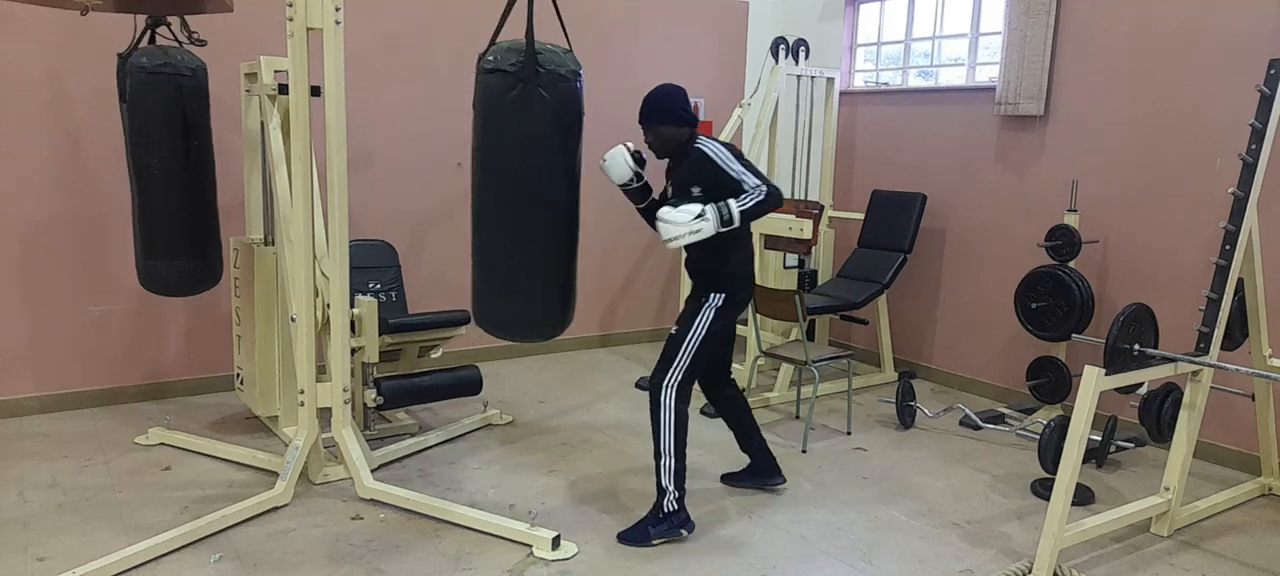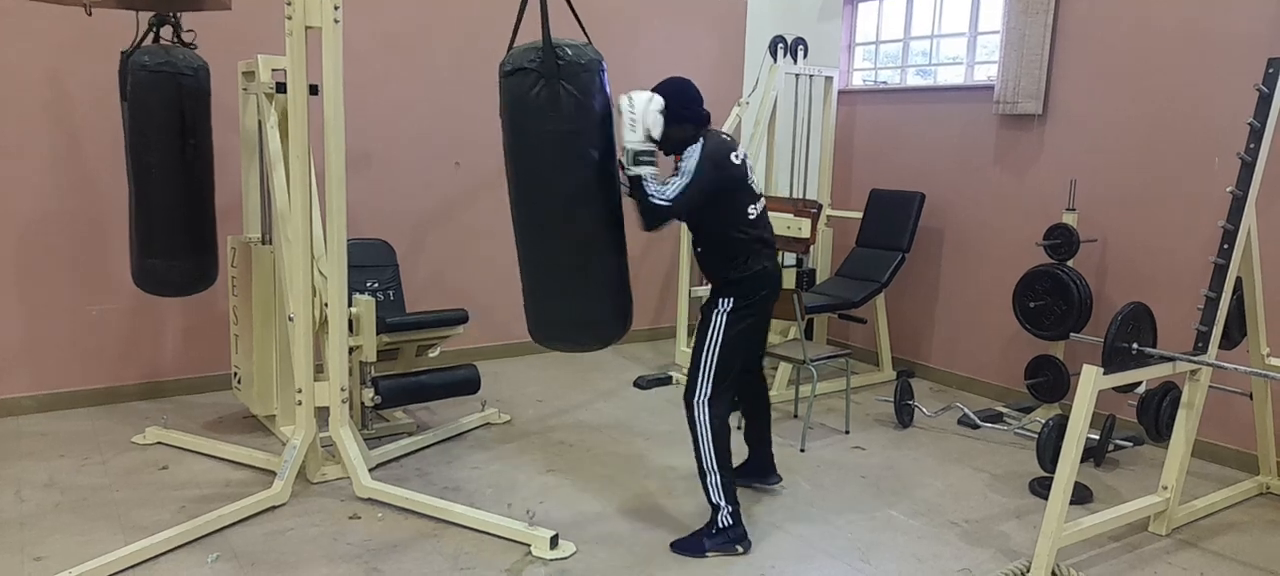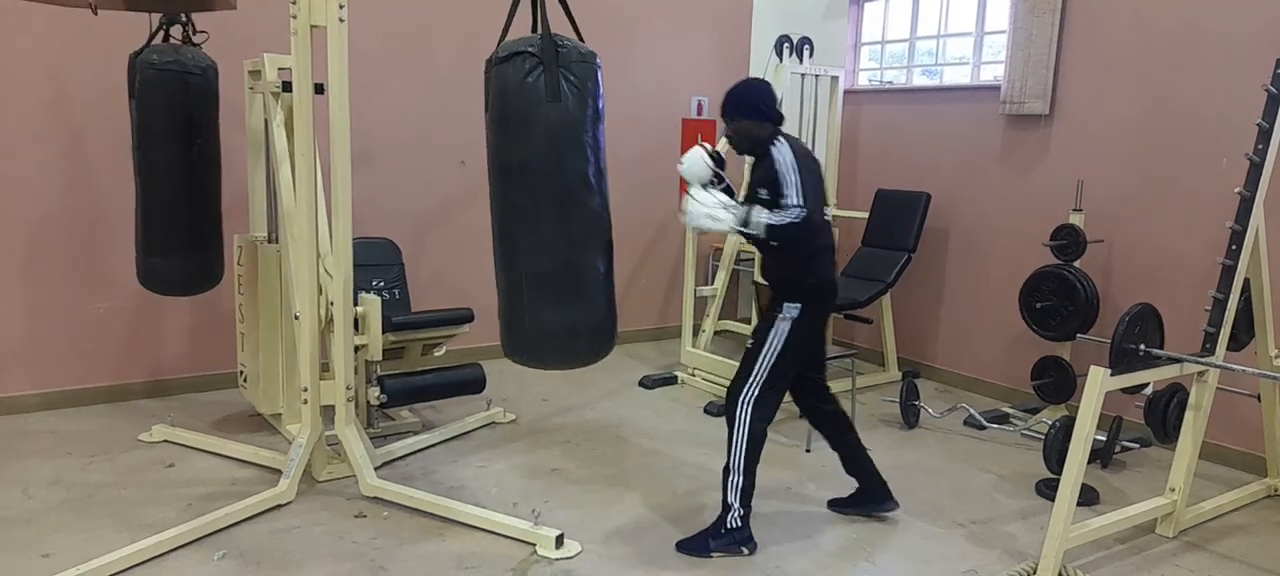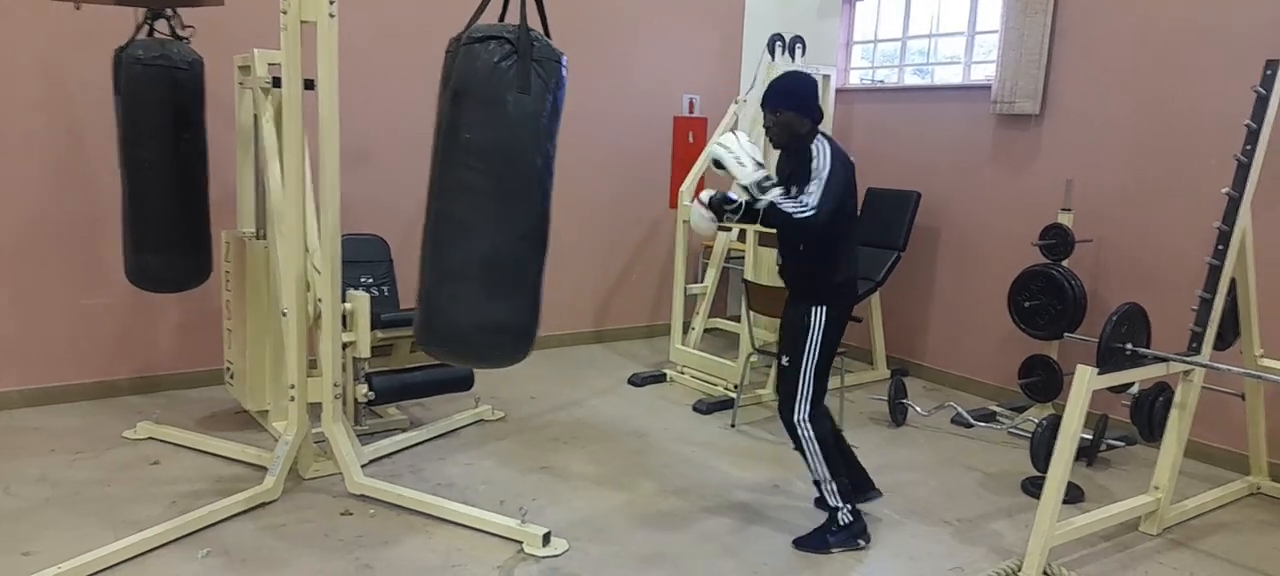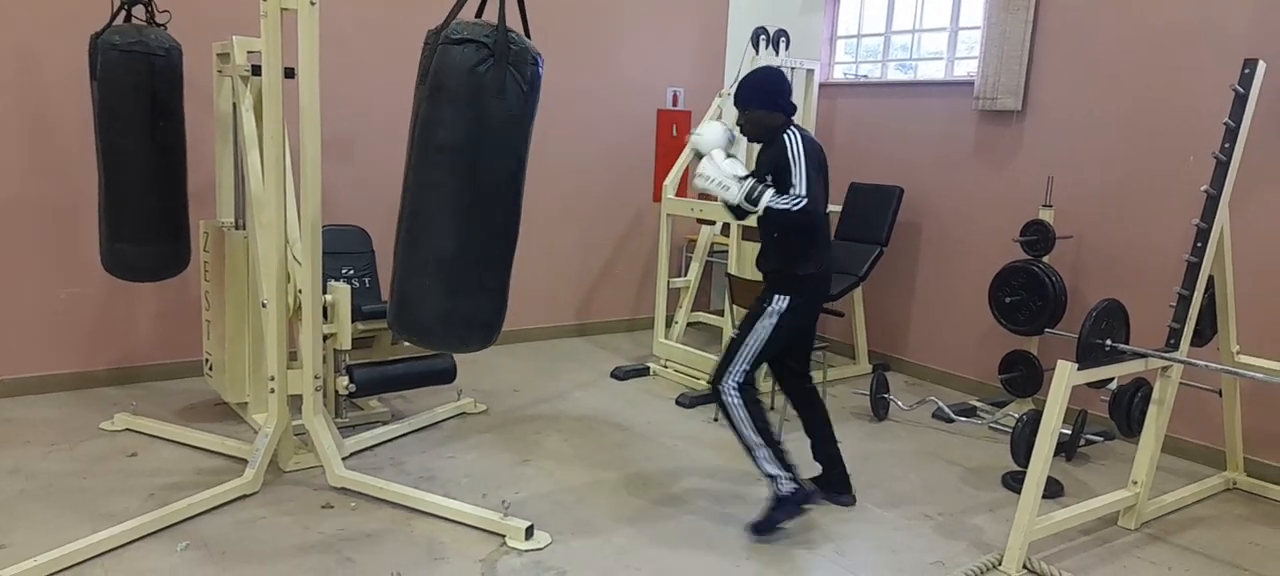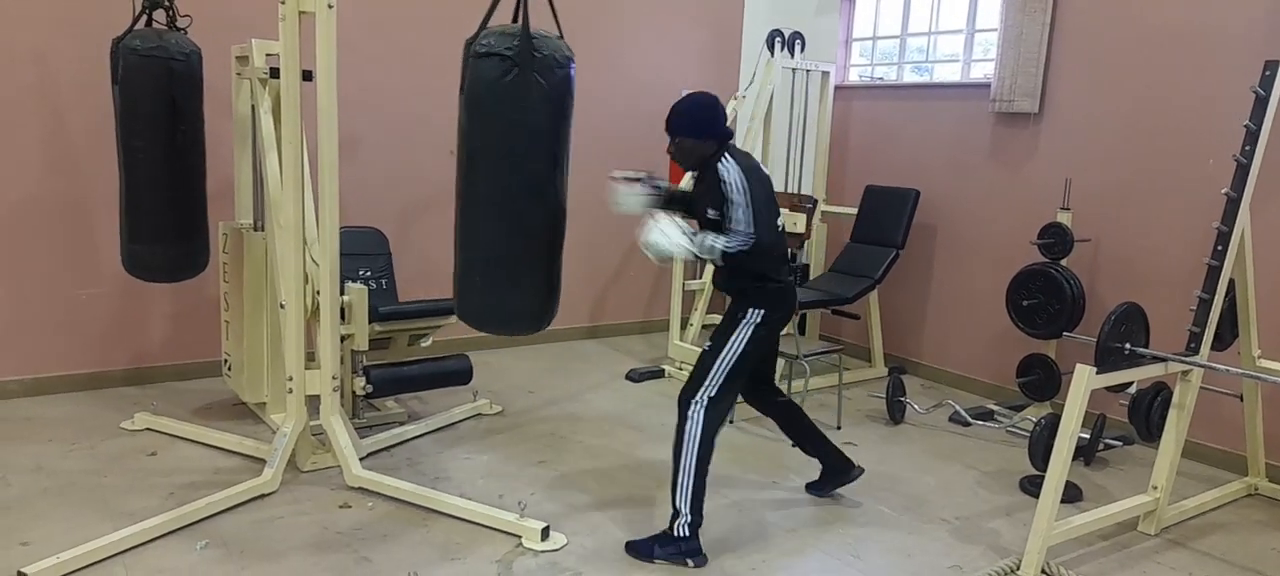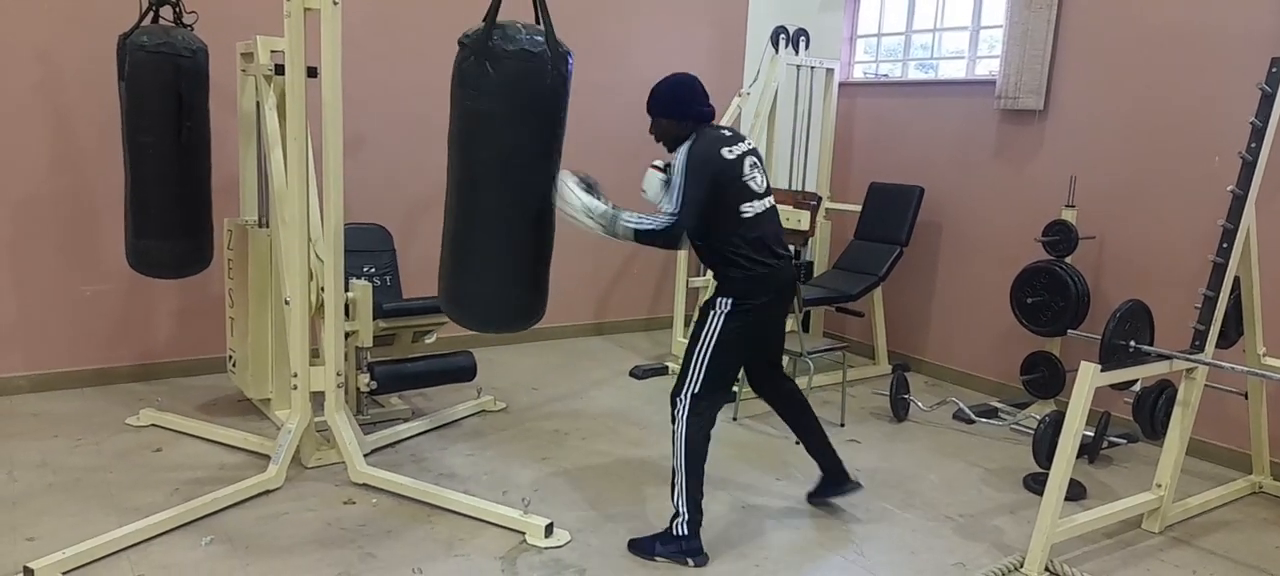
dt=0.4s
person 1, frame 1
left shoulder: (712, 155)
right shoulder: (678, 166)
left elbow: (768, 195)
right elbow: (666, 225)
left wrist: (710, 217)
right wrist: (635, 186)
left hip: (723, 287)
right hip: (714, 284)
left knee: (668, 386)
right knee: (714, 376)
left ankle: (672, 510)
right ankle: (764, 466)
person 1, frame 2
left shoulder: (702, 157)
right shoulder: (717, 145)
left elbow: (655, 213)
right elbow: (680, 200)
left wrist: (636, 152)
right wrist: (645, 164)
left hip: (738, 290)
right hip: (761, 279)
left knee: (706, 399)
right knee: (746, 372)
left ankle: (726, 526)
right ankle: (761, 462)
person 1, frame 3
left shoulder: (784, 156)
right shoulder: (769, 159)
left elbow: (798, 221)
right elbow: (763, 225)
left wrist: (729, 214)
right wrist: (715, 184)
left hip: (800, 297)
right hip: (803, 294)
left knee: (748, 400)
right knee: (809, 391)
left ankle: (734, 526)
right ankle: (873, 489)
person 1, frame 4
left shoulder: (826, 157)
right shoulder: (793, 154)
left elbow: (805, 220)
right elbow: (781, 213)
left wrist: (753, 178)
right wrist: (727, 205)
left hip: (824, 297)
right hip: (806, 292)
left knee: (799, 409)
right knee: (799, 395)
left ankle: (846, 522)
right ankle: (853, 481)
person 1, frame 5
left shoulder: (795, 145)
right shoulder: (775, 147)
left elbow: (804, 212)
right elbow: (756, 198)
left wrist: (738, 190)
right wrist: (720, 163)
left hip: (794, 287)
right hip: (801, 284)
left knee: (731, 381)
right knee: (794, 378)
left ankle: (786, 487)
right ankle: (834, 480)
person 1, frame 6
left shoulder: (730, 169)
right shoulder: (712, 169)
left elbow: (745, 241)
right elbow: (693, 209)
left wrist: (685, 242)
right wrist: (656, 195)
left hip: (758, 304)
right hip: (747, 297)
left knee: (699, 402)
right knee: (758, 390)
left ankle: (684, 535)
right ankle: (838, 466)
person 1, frame 7
left shoulder: (697, 152)
right shoulder: (737, 141)
left elbow: (669, 228)
left wrist: (597, 211)
right wrist: (671, 186)
left hip: (744, 294)
right hip: (774, 281)
left knee: (692, 403)
right knee: (770, 379)
left ankle: (684, 536)
right ankle: (833, 473)
